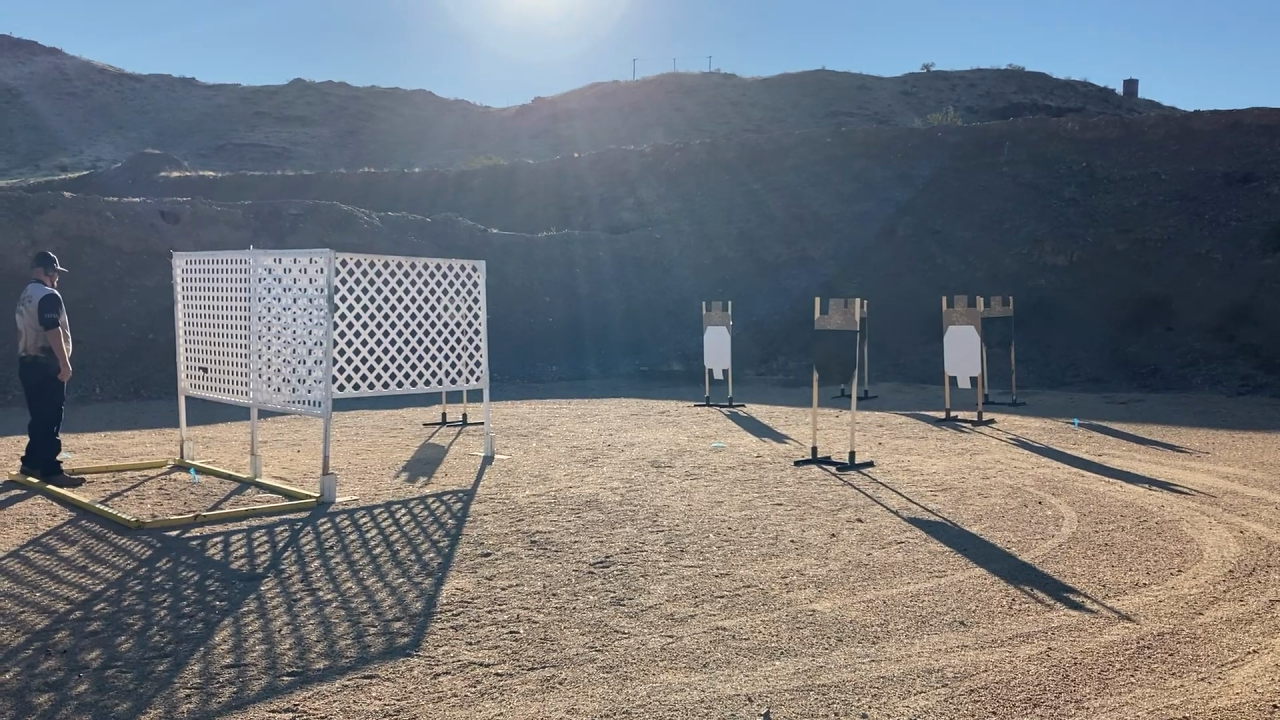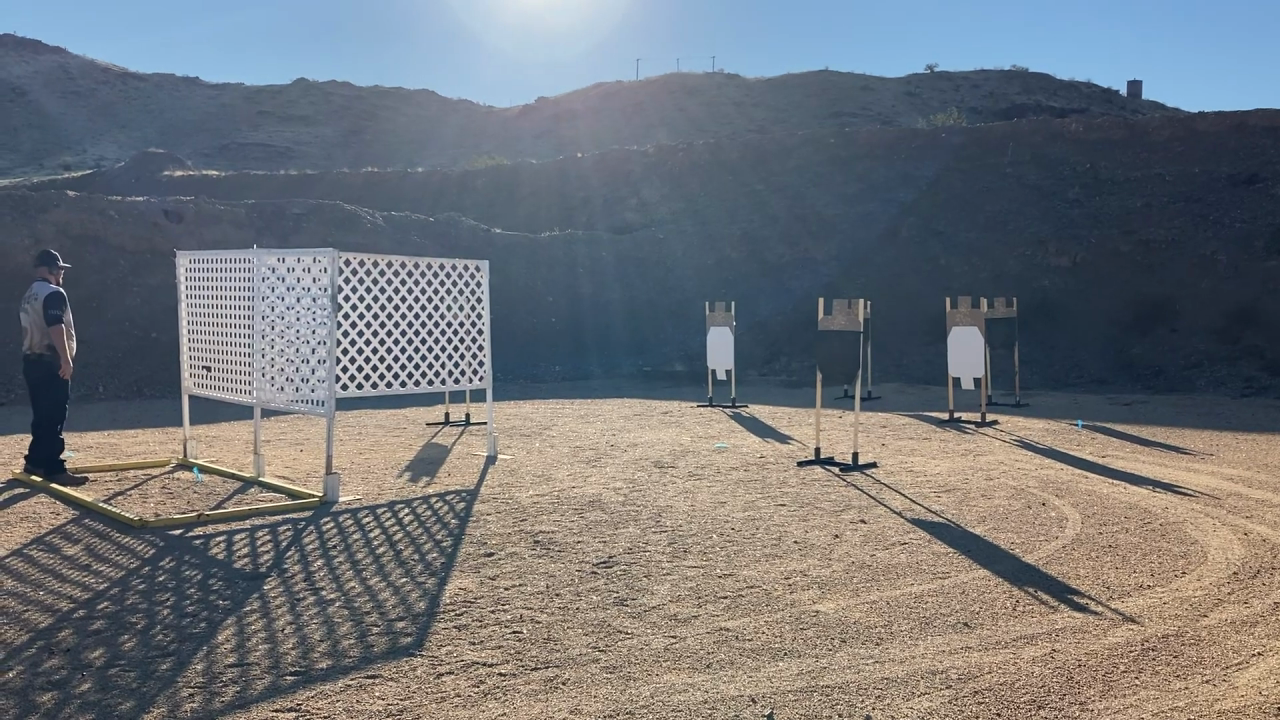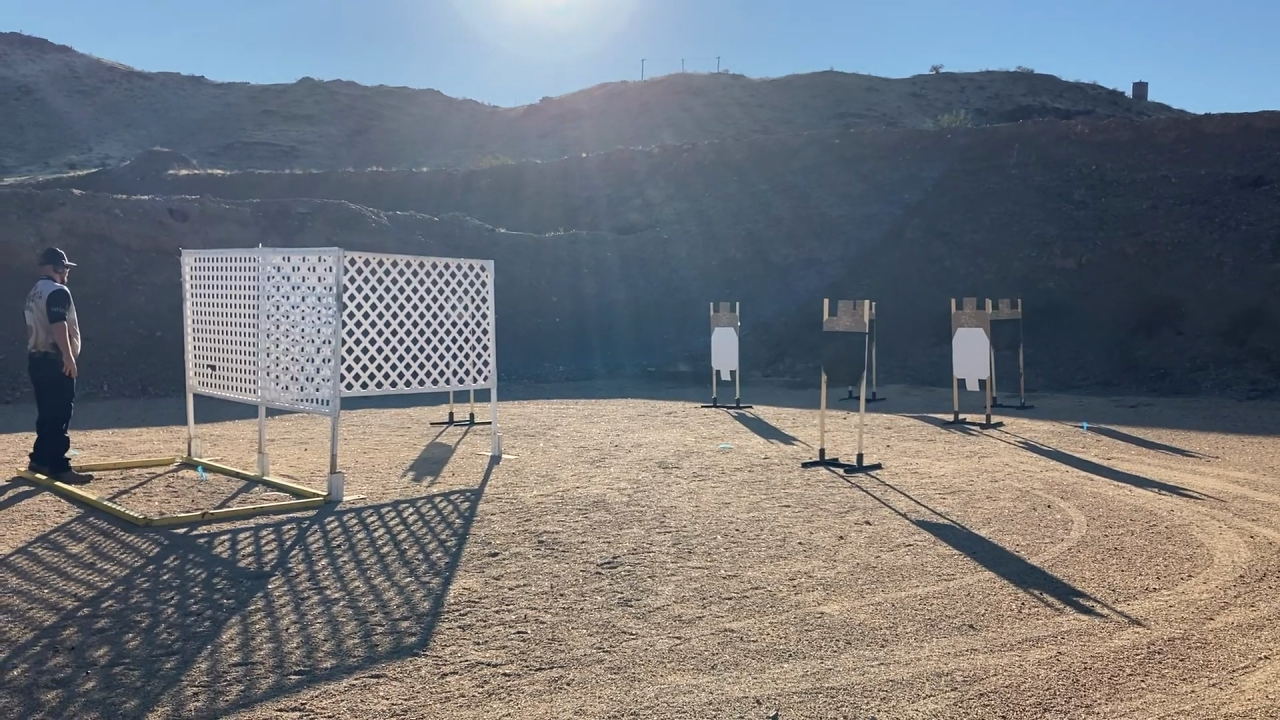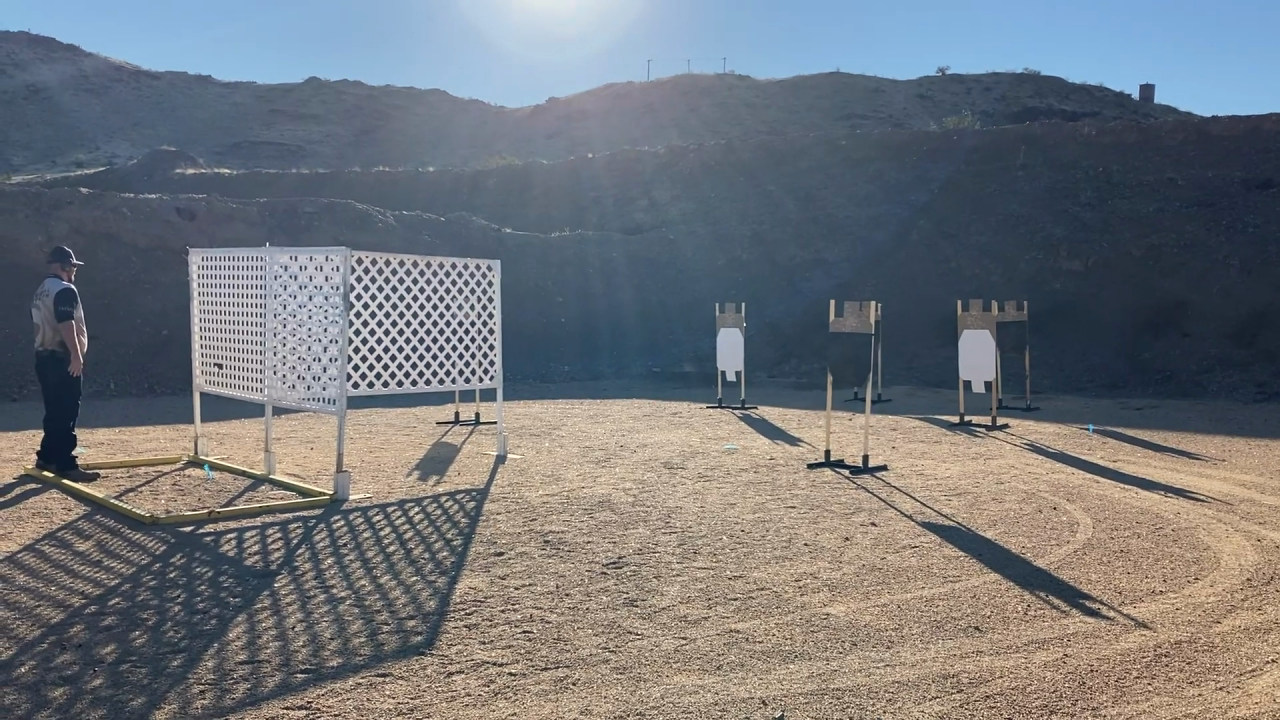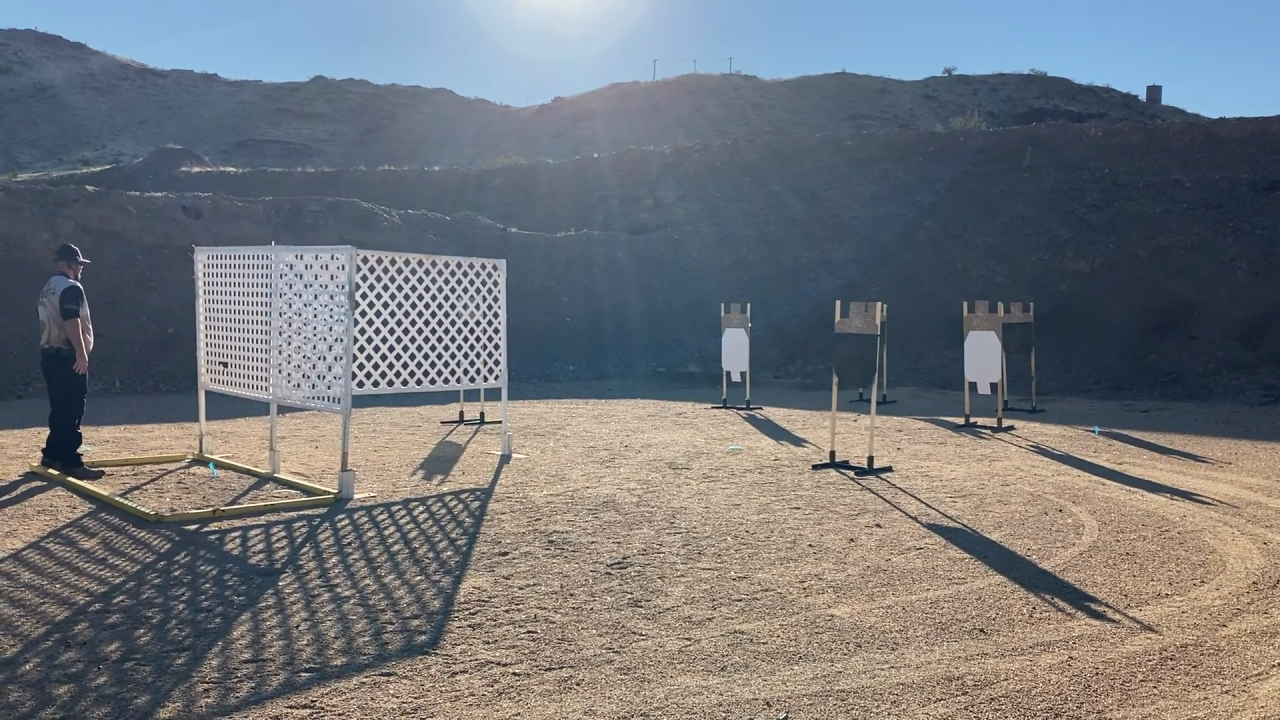
dt=0.3s
person 1, frame 1
left shoulder: (25, 296)
right shoulder: (48, 296)
right elbow: (53, 332)
right wrist: (64, 362)
left hip: (28, 364)
right hip: (46, 365)
left knee: (39, 418)
right knee: (50, 419)
left ankle: (32, 463)
right ankle: (50, 470)
person 1, frame 2
left shoulder: (29, 295)
right shoulder: (53, 293)
right elbow: (56, 328)
right wrist: (66, 359)
left hip: (32, 361)
right hip: (51, 363)
left knee: (42, 415)
right knee: (54, 417)
left ankle: (35, 462)
right ankle: (54, 469)
person 1, frame 3
left shoulder: (34, 293)
right shoulder: (57, 291)
right elbow: (59, 325)
right wrist: (68, 356)
left hip: (37, 359)
right hip: (55, 361)
left knee: (47, 414)
right knee: (59, 415)
left ankle: (40, 459)
right ankle: (58, 467)
person 1, frame 4
left shoulder: (41, 291)
right shoulder: (65, 290)
right elbow: (66, 324)
right wrist: (76, 355)
left hip: (44, 357)
right hip: (62, 359)
left knee: (54, 411)
right knee: (66, 413)
left ankle: (47, 457)
right ankle: (65, 465)
person 1, frame 5
left shoulder: (47, 288)
right shoulder: (71, 287)
right elbow: (72, 322)
right wrist: (81, 352)
left hip: (50, 355)
right hip: (68, 357)
left knee: (60, 409)
right knee: (71, 411)
left ankle: (52, 455)
right ankle: (70, 462)
